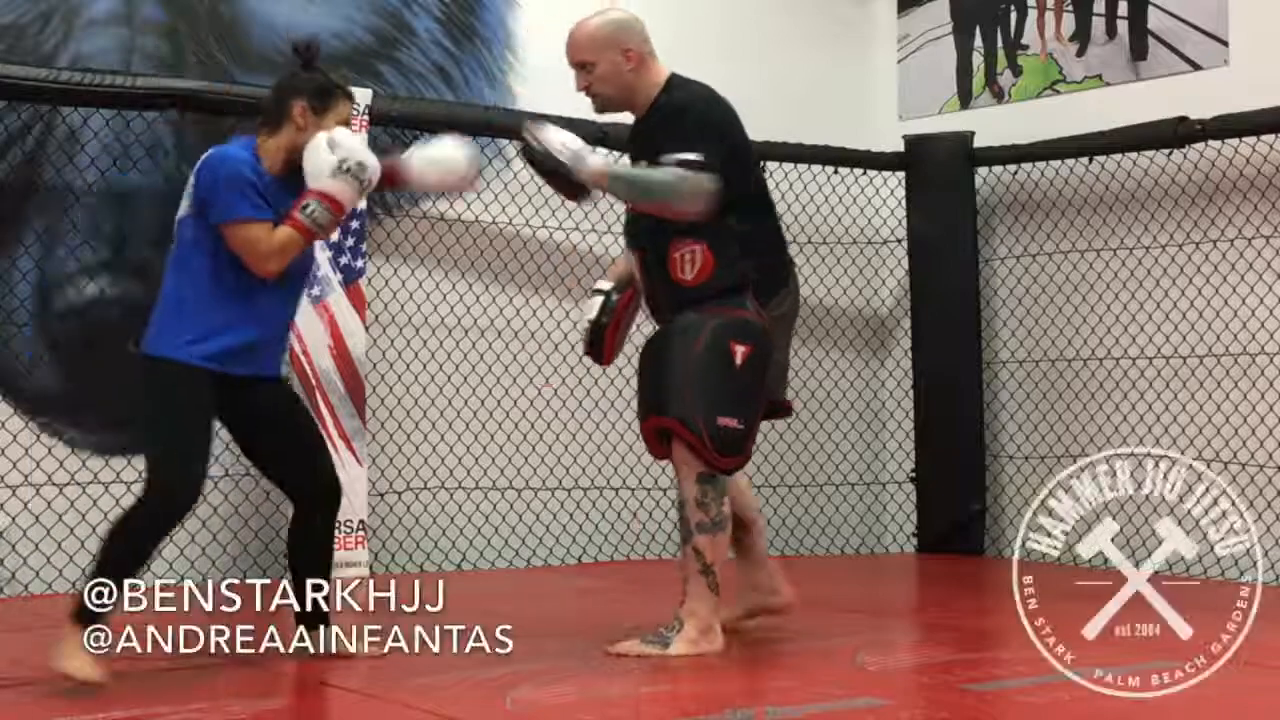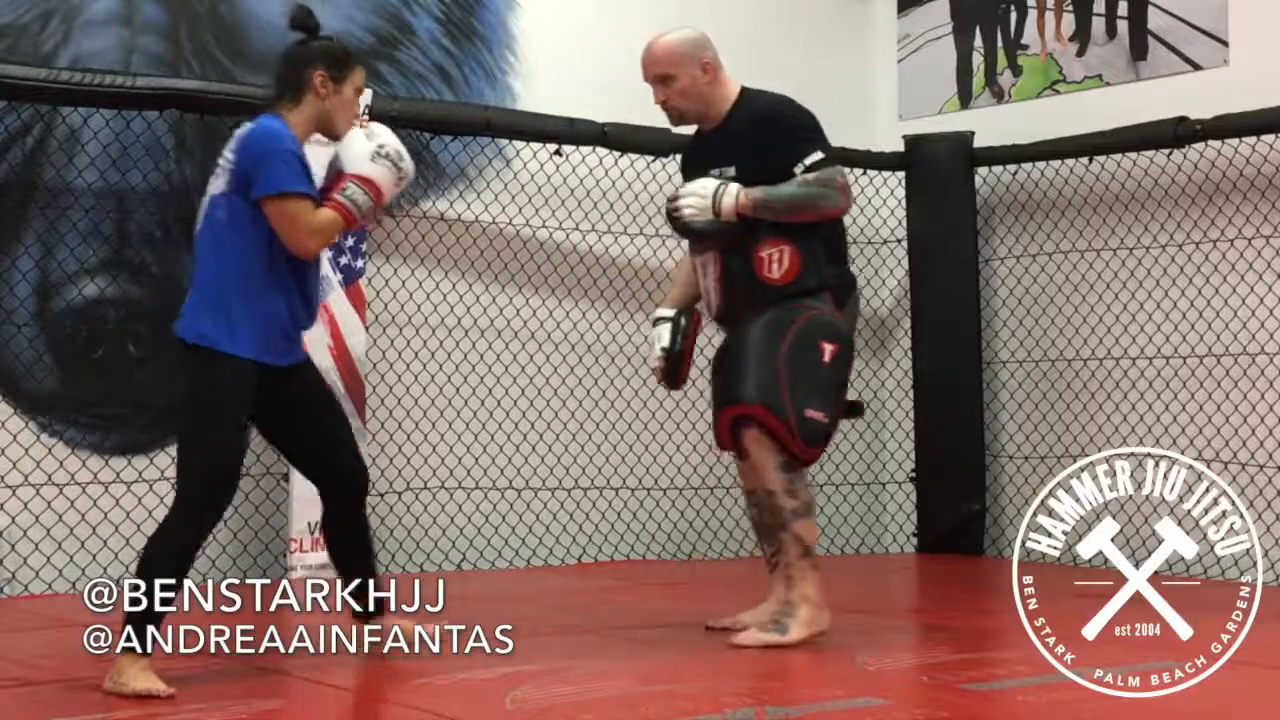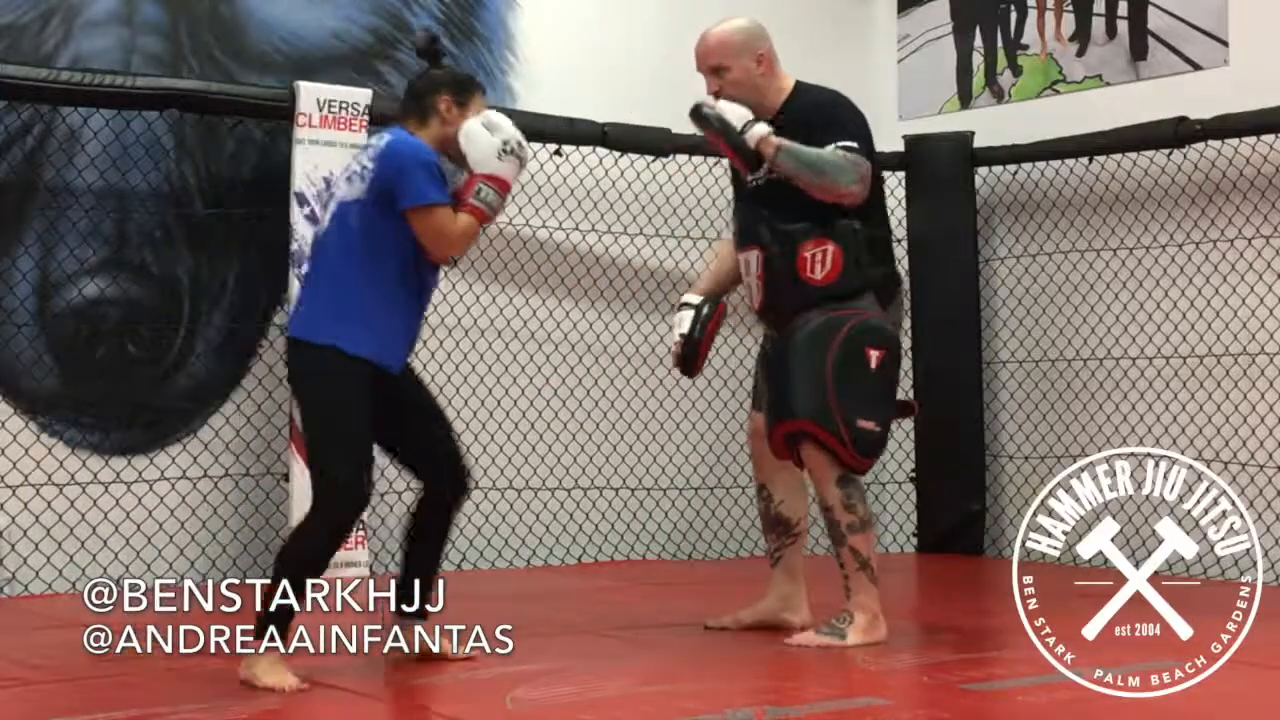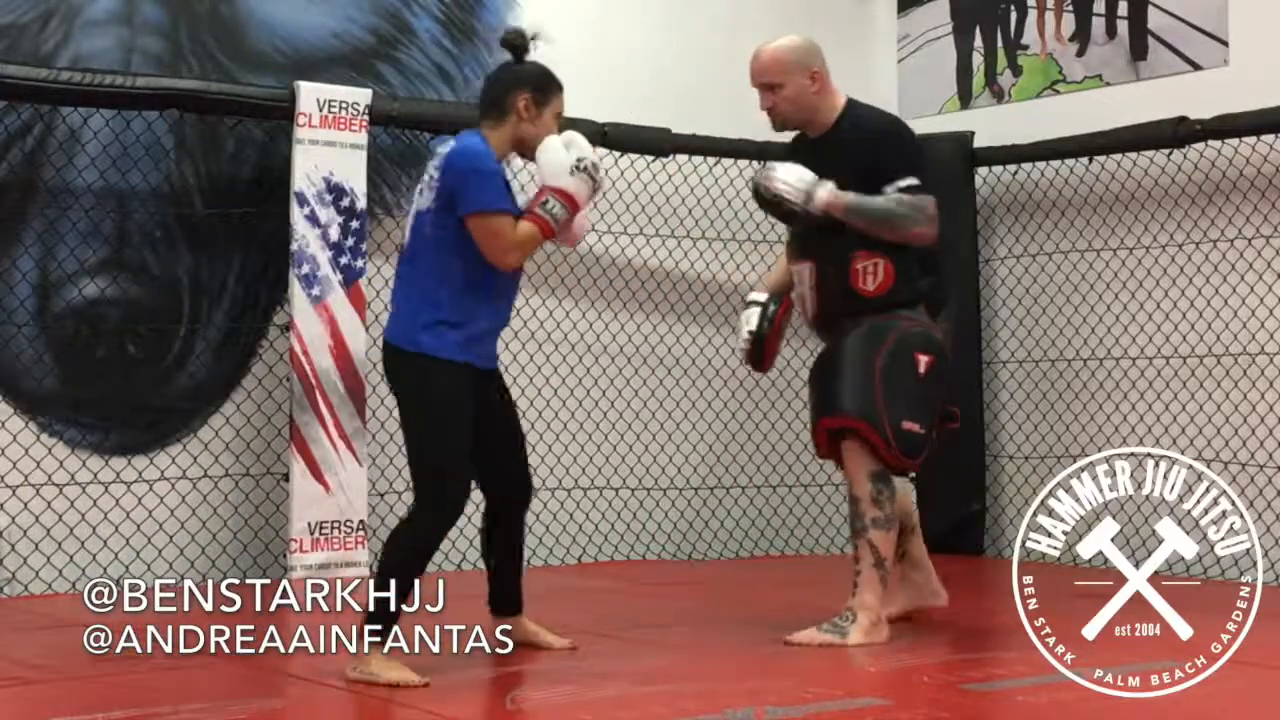
dt=0.5s
person 1, frame 1
left shoulder: (290, 175)
right shoulder: (226, 165)
right elbow: (264, 258)
left wrist: (399, 174)
right wrist: (331, 194)
left hip: (253, 368)
right hip: (185, 359)
left knee: (320, 490)
right knee: (171, 495)
left ankle: (314, 627)
right ankle: (80, 631)
person 1, frame 2
left shoulder: (283, 148)
right shoulder: (267, 139)
right elbow: (304, 238)
left wrist: (344, 198)
right wrist: (364, 186)
left hip: (277, 353)
right hip: (225, 350)
left knee: (346, 478)
right knee: (203, 503)
left ankle: (371, 619)
right ankle: (130, 657)
person 1, frame 3
left shoulder: (396, 155)
right shoulder: (407, 153)
right elbow: (445, 244)
left wrist: (479, 189)
right wrist: (492, 181)
left hip: (380, 355)
right hip: (332, 349)
left knee: (449, 476)
right knee: (343, 500)
left ankle: (411, 621)
right ankle: (265, 650)
person 1, frame 4
left shoulder: (490, 164)
right shoulder: (470, 159)
left elbow: (507, 240)
right elbow: (505, 251)
left wrist: (560, 209)
right wrist: (561, 196)
left hip: (468, 357)
right hip: (426, 353)
left knee: (512, 485)
right knee: (443, 499)
left ankle: (509, 618)
right ankle: (370, 648)
person 2, frame 1
left shoulder: (694, 109)
right shoulder: (651, 122)
left elbow: (690, 200)
left wrist: (587, 164)
right wrist: (613, 285)
left hip: (741, 305)
right hip: (703, 308)
left knee: (694, 452)
right knee: (703, 453)
left ankle: (698, 622)
right ankle: (765, 581)
person 2, frame 2
left shoulder: (776, 118)
right shoulder: (699, 151)
left elbow: (835, 194)
right elbow: (704, 246)
left wrist: (736, 199)
right wrist: (669, 312)
left hip: (805, 308)
right hip: (753, 317)
left knee: (764, 443)
right knee: (754, 451)
left ankle: (805, 603)
right ankle: (789, 598)
person 2, frame 3
left shoulder: (824, 111)
right shoulder: (754, 136)
left elbow: (850, 186)
right elbow: (749, 234)
left wrist: (757, 138)
right wrist: (698, 295)
left hip: (847, 310)
right hip: (796, 318)
left knee: (823, 453)
right knee: (769, 445)
left ankle: (864, 614)
right ankle: (785, 598)
person 2, frame 4
left shoulder: (879, 135)
right shoulder: (801, 152)
left elbow: (921, 227)
left wrist: (822, 195)
right wrist: (765, 294)
left hip: (896, 319)
right hip: (850, 325)
left knee: (863, 450)
right knee: (860, 453)
left ankle: (868, 612)
right ankle: (917, 582)
